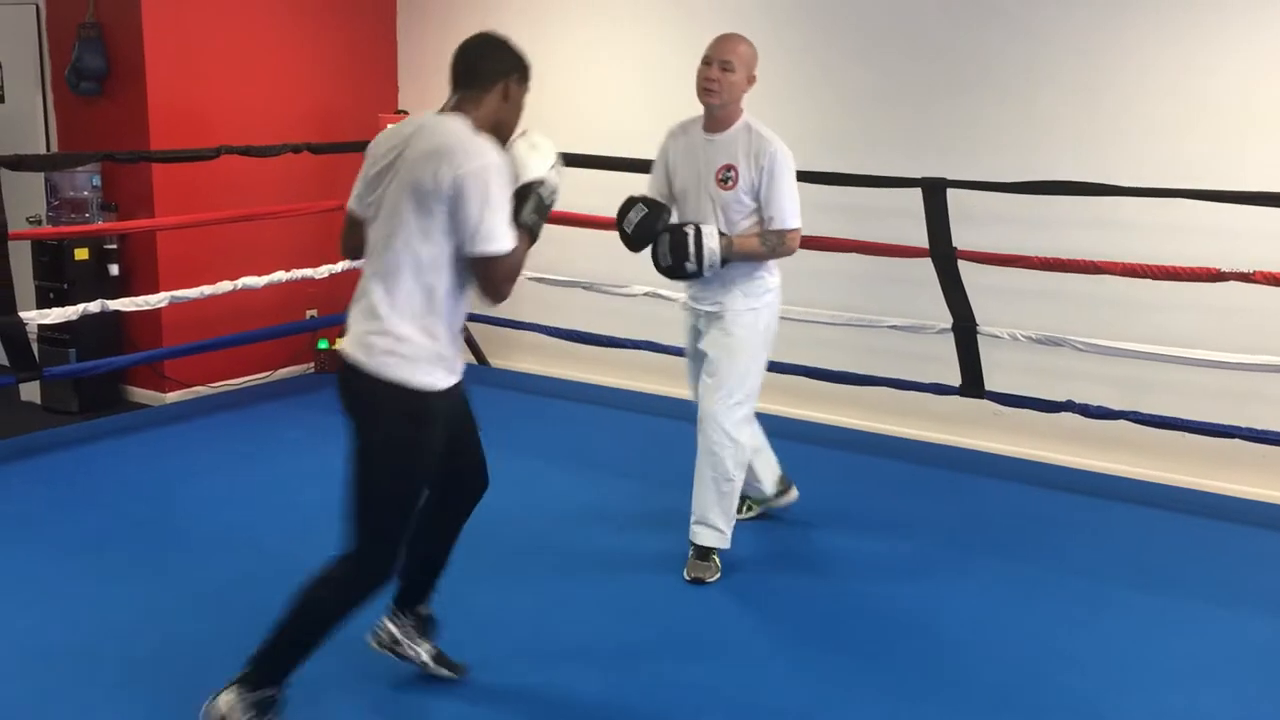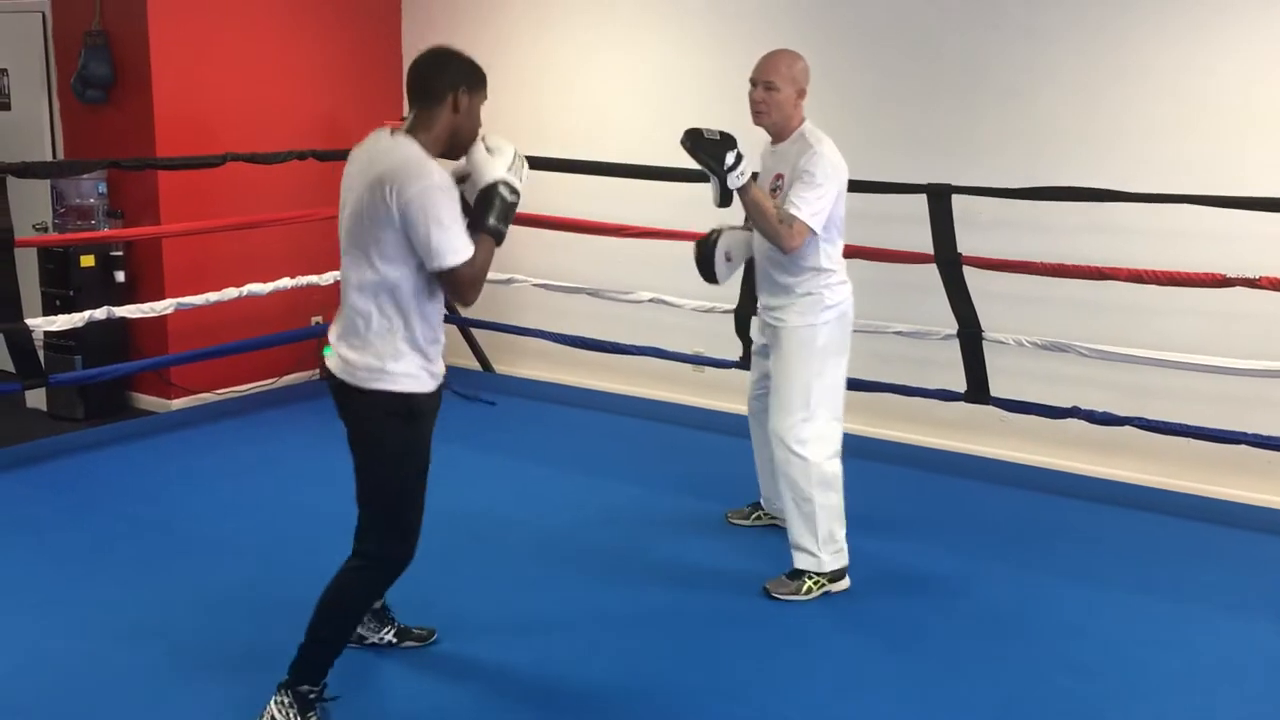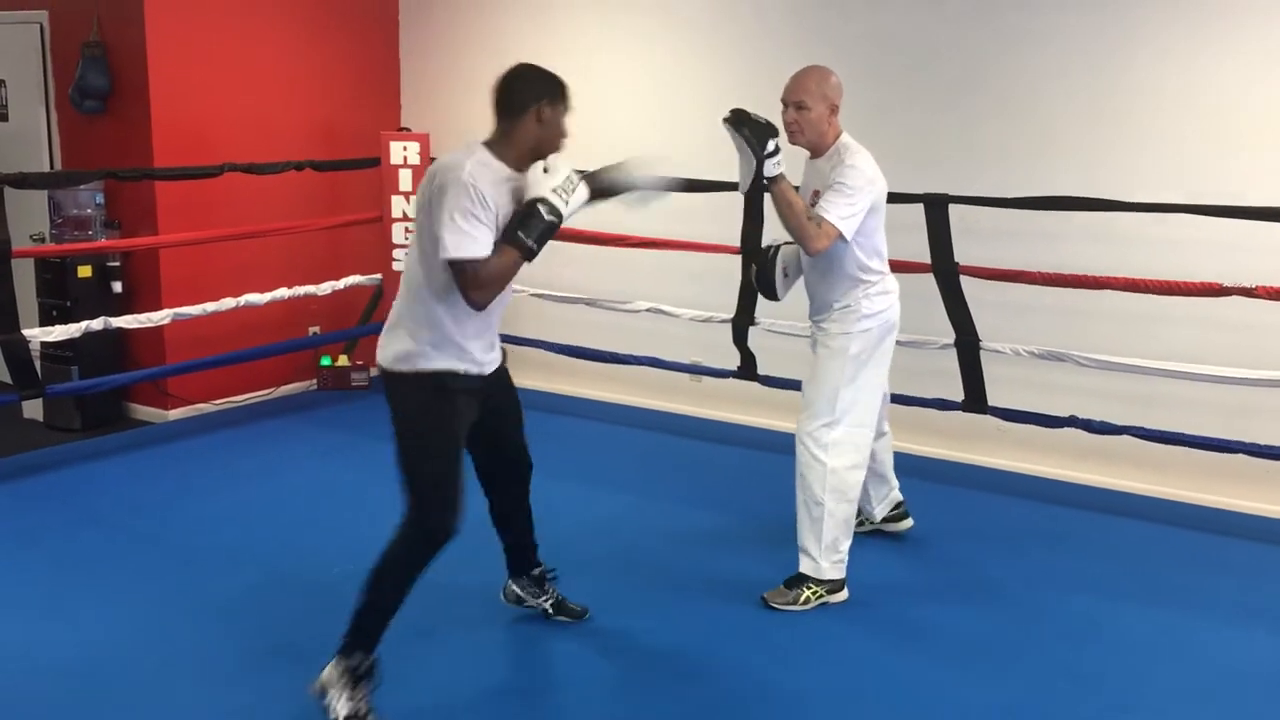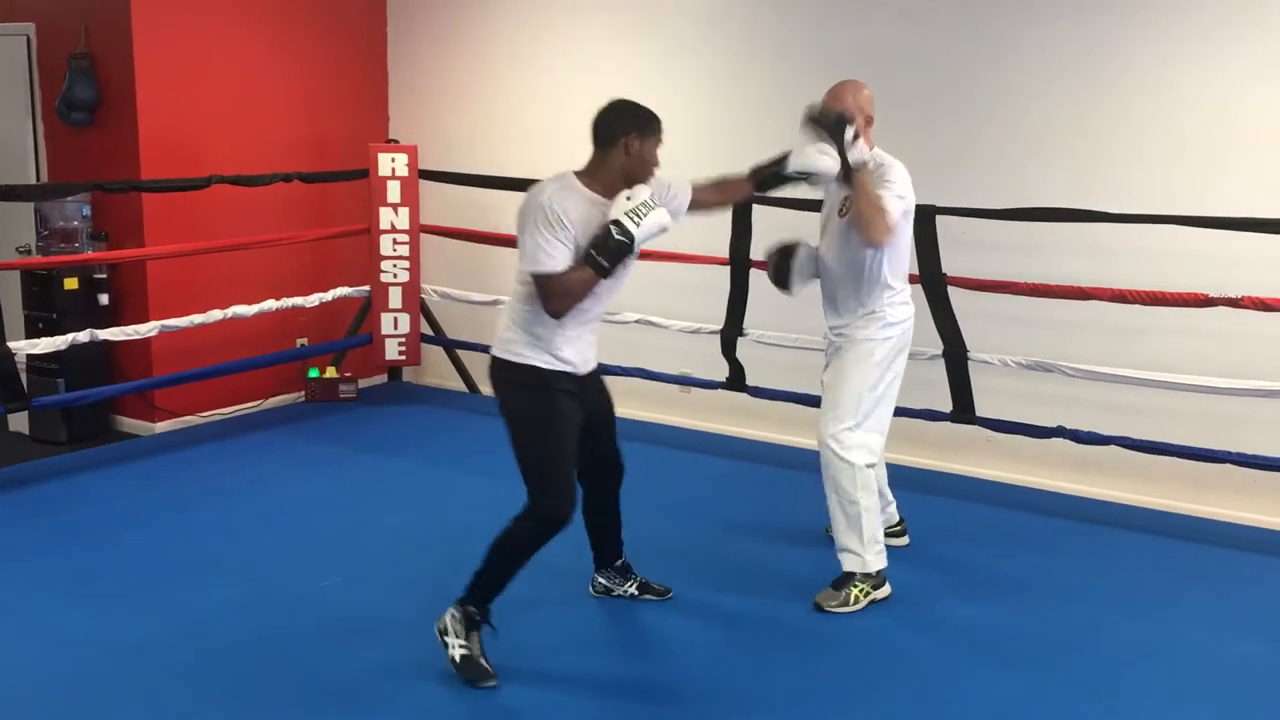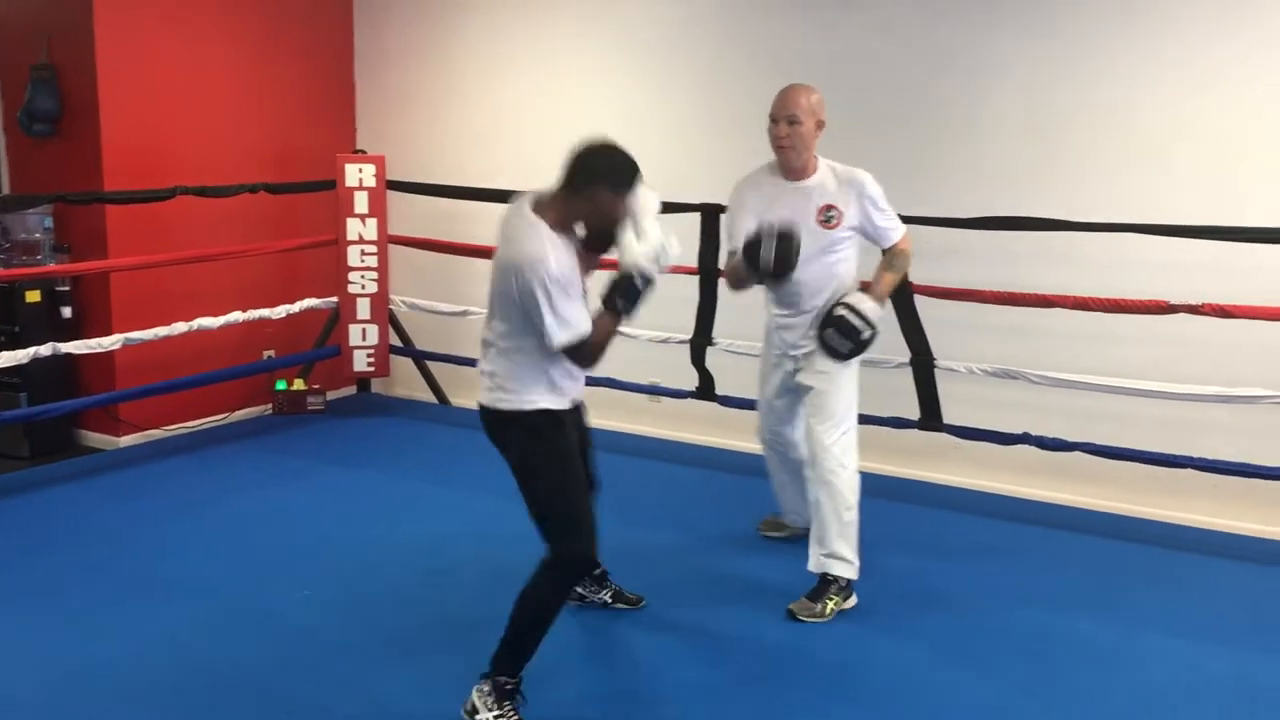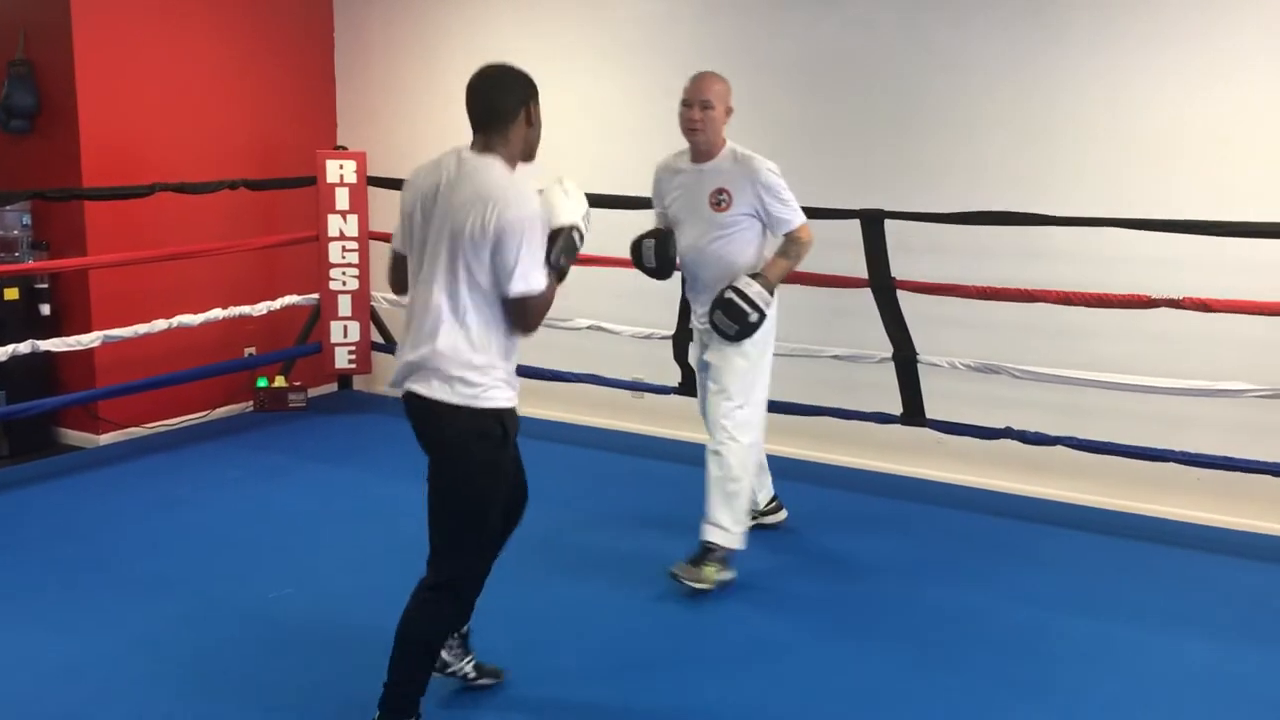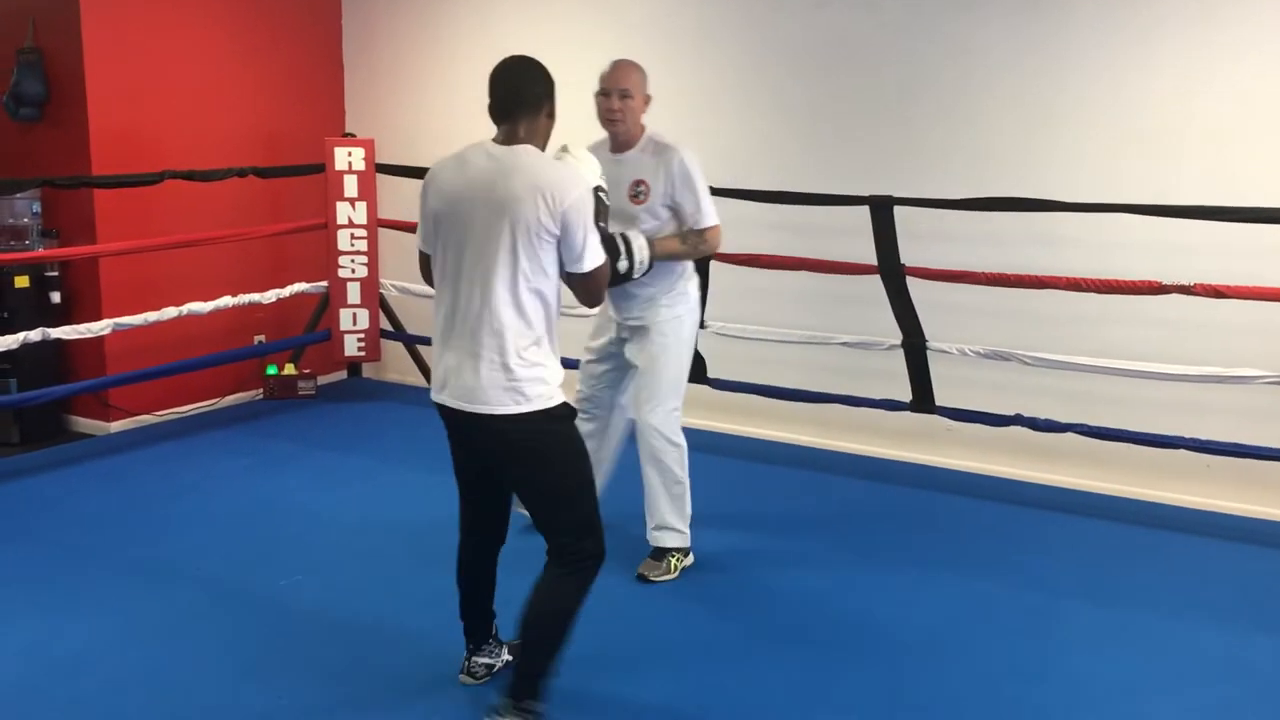
dt=0.5s
person 1, frame 1
left shoulder: (398, 138)
right shoulder: (477, 163)
left elbow: (354, 237)
right elbow: (496, 278)
right wrist: (534, 198)
left hip: (382, 357)
right hip: (403, 377)
left knee: (463, 485)
right knee: (375, 554)
left ankle: (406, 622)
person 1, frame 2
left shoulder: (374, 150)
right shoulder: (423, 178)
right elbow: (464, 286)
left wrist: (462, 193)
right wrist: (496, 202)
left hip: (379, 367)
right hip: (389, 382)
left knee: (394, 511)
right knee: (384, 546)
left ankle: (366, 616)
person 1, frame 3
left shoulder: (512, 171)
right shoulder: (465, 175)
left elbow: (576, 187)
right elbow: (476, 286)
left wrist: (606, 181)
right wrist: (540, 221)
left hip: (479, 361)
right hip: (427, 371)
left knee: (512, 472)
right knee: (431, 523)
left ankle: (528, 581)
right ankle: (350, 666)
person 1, frame 4
left shoulder: (636, 194)
right shoulder: (551, 203)
left elbow: (720, 193)
right elbow: (558, 299)
left wrist: (789, 165)
right wrist: (617, 240)
left hip: (578, 367)
right hip: (530, 368)
left knee: (606, 473)
right knee: (551, 506)
left ankle: (611, 572)
right ankle: (464, 618)
person 1, frame 5
left shoulder: (538, 207)
right shoulder: (541, 260)
left elbow: (571, 259)
right elbow: (586, 350)
left wrist: (601, 245)
right wrist: (631, 285)
left hip: (547, 396)
right hip: (525, 410)
left knee: (582, 488)
right knee: (569, 544)
left ankle: (586, 581)
person 1, frame 6
left shoulder: (426, 179)
right shoulder: (514, 199)
right elbow: (527, 317)
right wrist: (562, 247)
left hip: (429, 386)
right hip: (468, 401)
left knee: (506, 507)
right knee: (454, 568)
left ankle: (451, 645)
person 1, frame 7
left shoulder: (442, 175)
right shoulder: (561, 184)
right elbow: (592, 290)
right wrist: (596, 220)
left hip: (454, 390)
right hip: (523, 401)
left knee: (481, 520)
right knee: (579, 553)
left ankle: (482, 647)
person 2, frame 1
left shoulder: (767, 150)
right shoulder: (679, 137)
left elbow: (786, 240)
right elbow: (663, 203)
left wrist: (712, 246)
right wrist: (642, 216)
left hip: (746, 301)
right hip: (702, 298)
left knee: (722, 412)
right knee: (721, 404)
left ankle: (708, 538)
right ankle: (769, 486)
person 2, frame 2
left shoulder: (817, 155)
right shoulder: (770, 148)
left elbow: (791, 237)
left wrist: (736, 178)
right wrist: (736, 243)
left hip: (815, 309)
right hip: (779, 306)
left knee: (799, 430)
right knee: (764, 406)
left ankle: (825, 563)
right ankle: (778, 503)
person 2, frame 3
left shoulder: (853, 169)
right shoulder: (817, 163)
left elbow: (817, 239)
left wrist: (771, 171)
right wrist: (790, 259)
left hip: (858, 317)
right hip: (842, 314)
left knee: (822, 435)
right knee: (858, 420)
left ankle: (821, 574)
right ankle: (886, 505)
person 2, frame 4
left shoulder: (887, 172)
right shoulder: (837, 178)
left elbow: (876, 234)
left wrist: (852, 159)
right wrist: (807, 260)
left hip: (877, 326)
right hip: (846, 326)
left knee: (842, 438)
right knee: (857, 432)
left ankle: (866, 570)
right ankle: (885, 519)
person 2, frame 5
left shoulder: (854, 186)
right shoulder: (750, 191)
left elbow: (899, 248)
right elbow: (734, 273)
left wrist: (870, 300)
right wrist: (752, 262)
left hip: (831, 342)
right hip: (779, 339)
left knee: (829, 450)
right knee: (776, 432)
left ankle: (838, 577)
right ankle: (799, 513)
person 2, frame 6
left shoulder: (753, 171)
right shoulder: (668, 171)
left elbow: (800, 238)
left wrist: (762, 286)
right wrist: (655, 246)
left hip: (742, 318)
right hip: (703, 316)
left knee: (733, 423)
right knee: (721, 418)
left ankle: (719, 547)
right ankle: (761, 501)
person 2, frame 7
left shoulder: (673, 160)
right shoulder: (590, 159)
left elbow: (709, 240)
left wrist: (644, 253)
left hip: (666, 310)
right hip: (617, 305)
left knee: (654, 422)
right knee: (590, 400)
left ankle: (671, 541)
